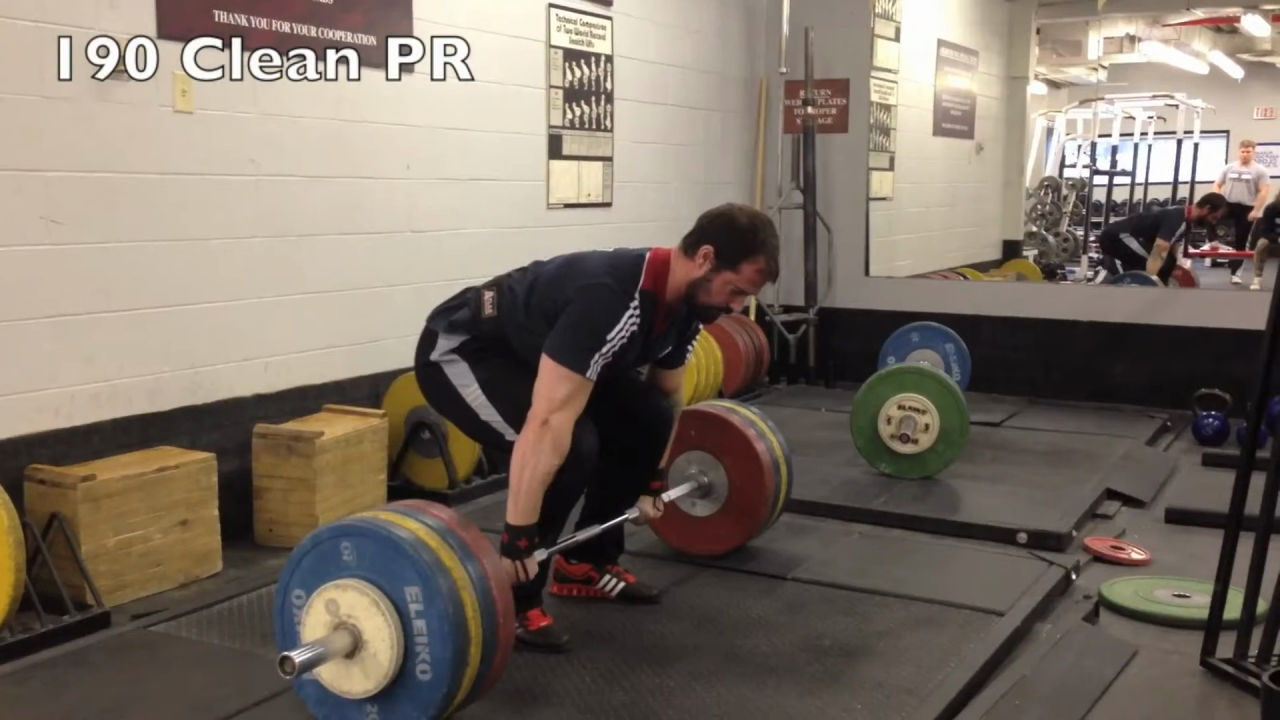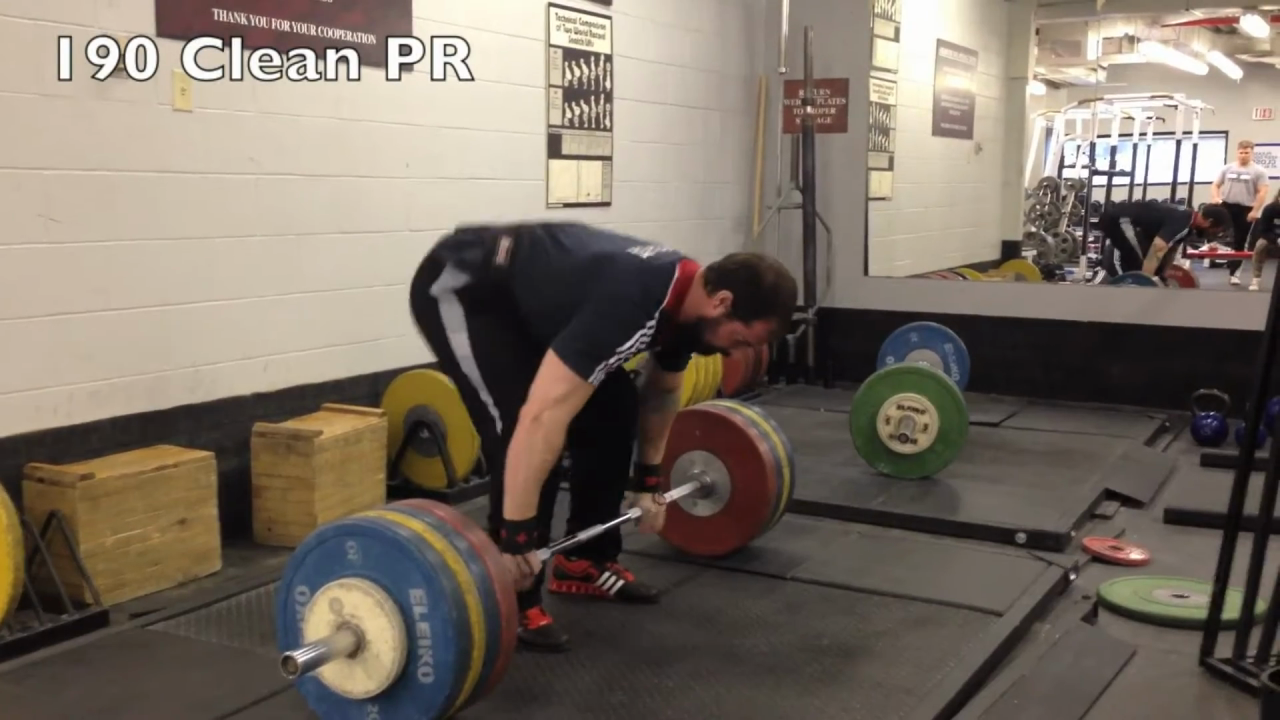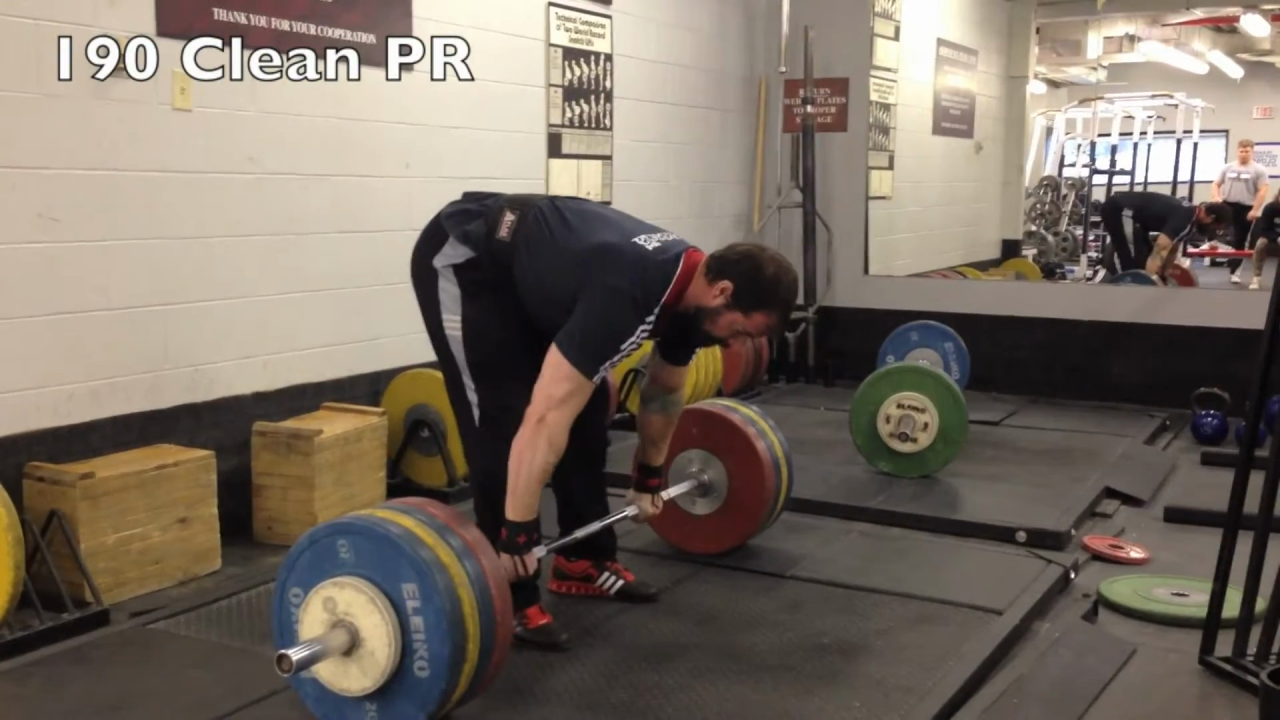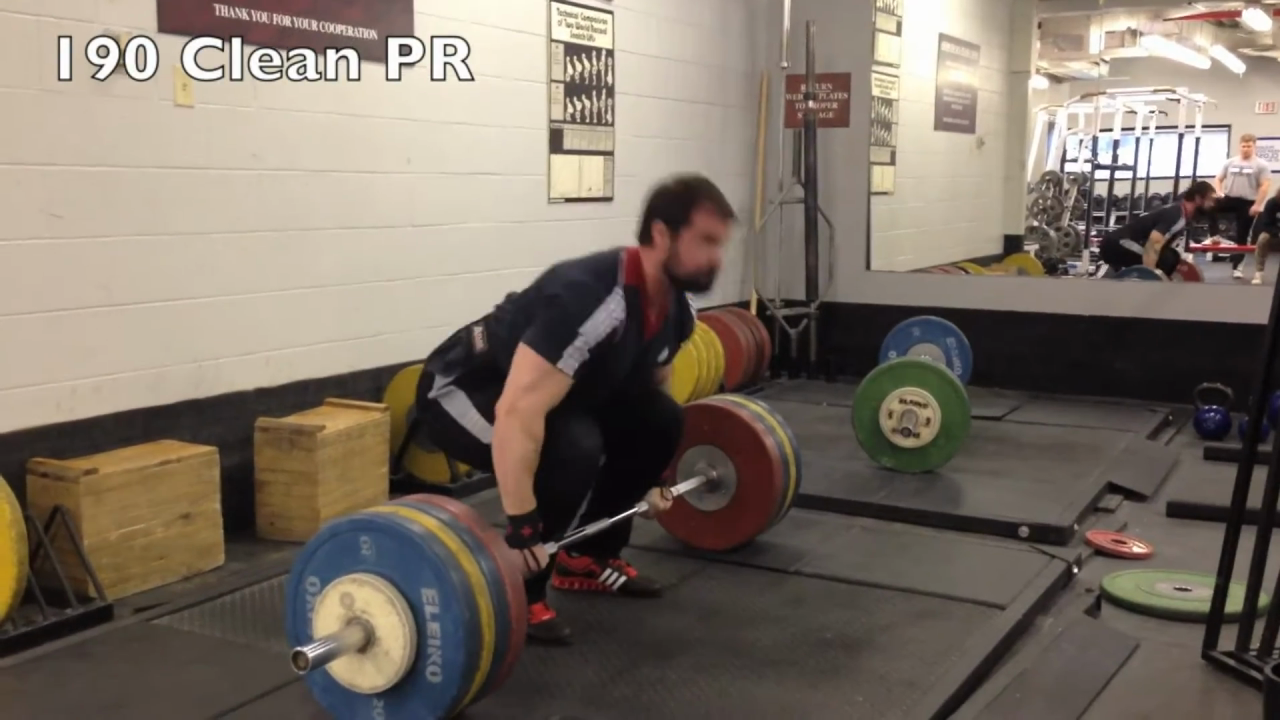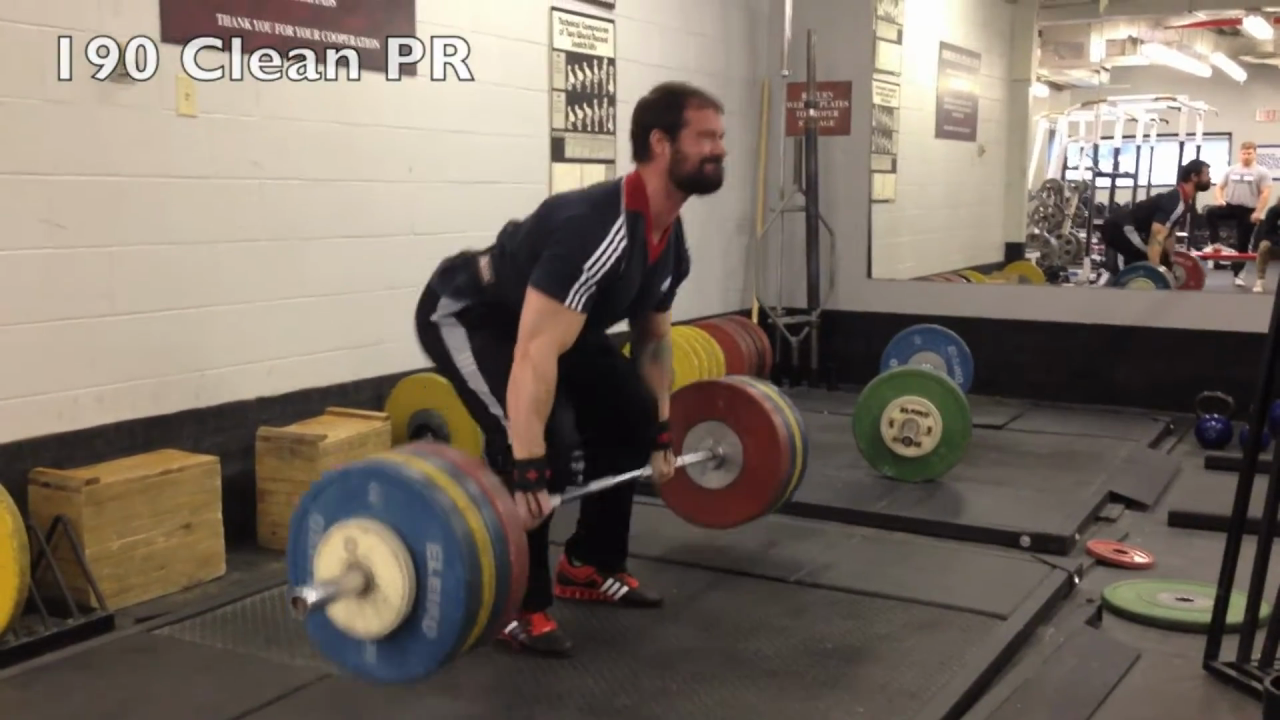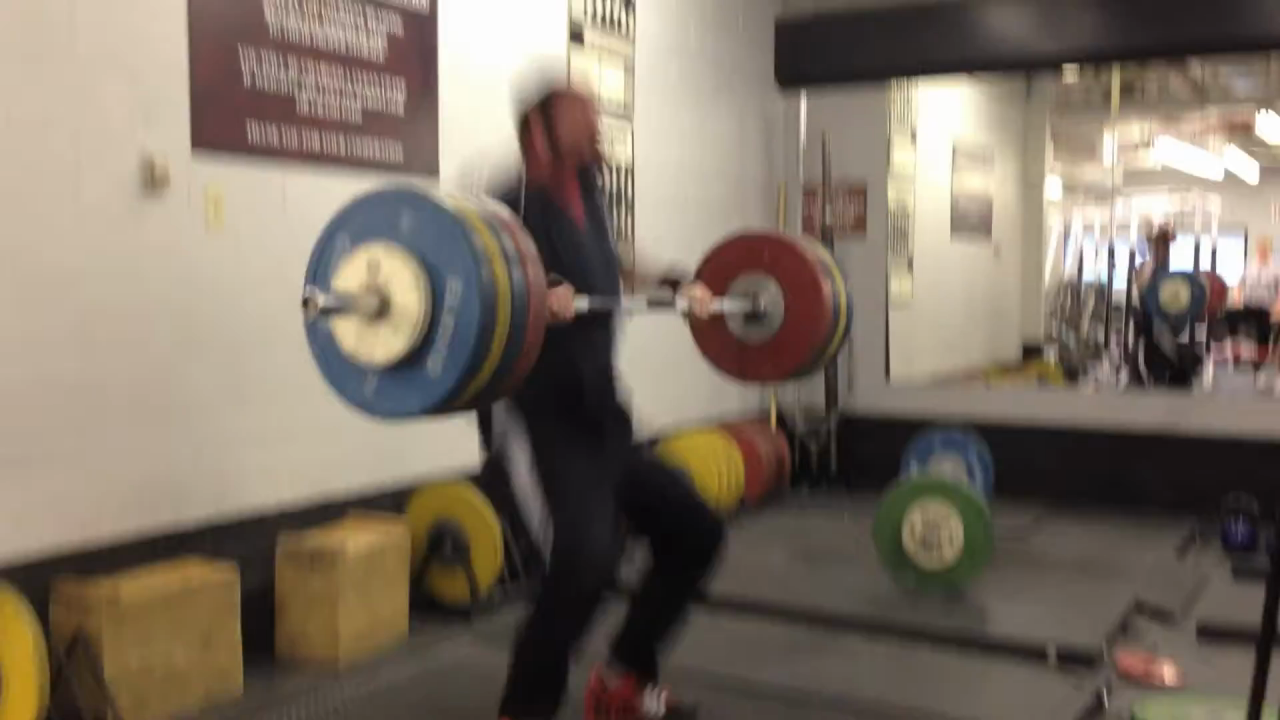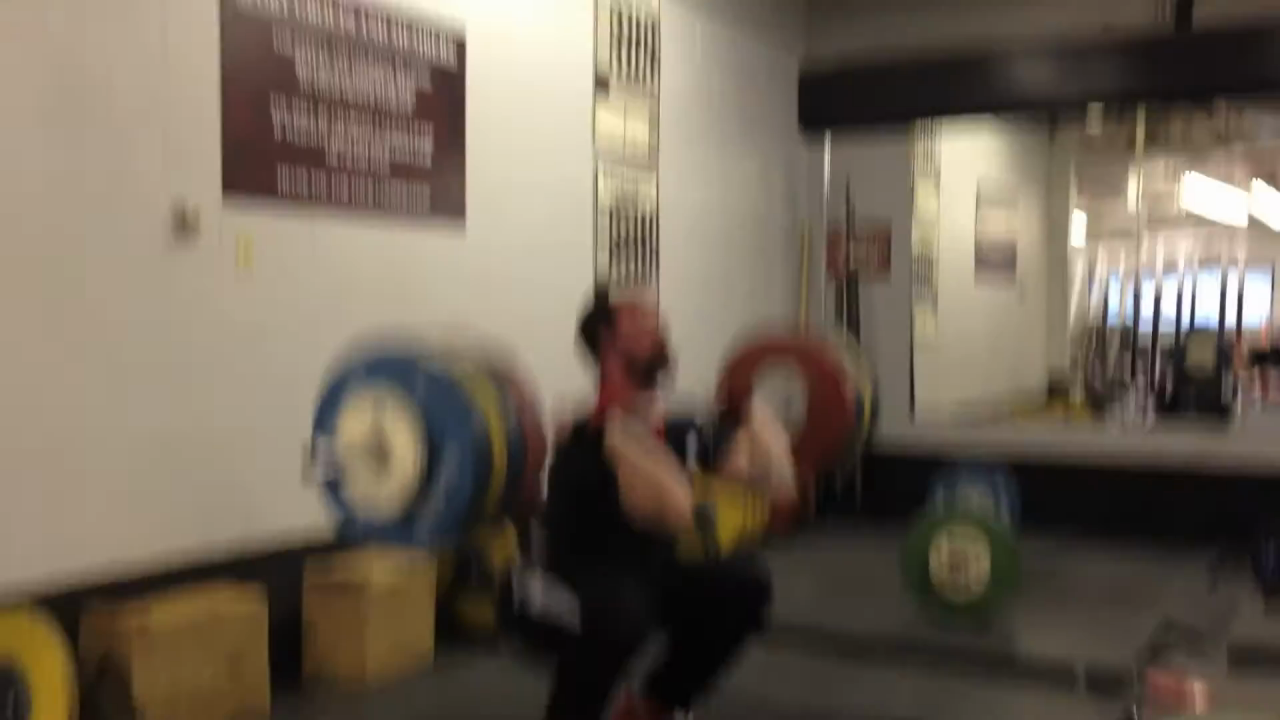
dt=0.7s
person 1, frame 1
left shoulder: (682, 303)
right shoulder: (608, 297)
left elbow: (666, 393)
right elbow: (548, 422)
left wrist: (652, 482)
right wrist: (517, 539)
left hip: (528, 351)
right hip: (460, 352)
left knee: (648, 418)
right knee: (572, 447)
left ankle: (586, 562)
right ankle: (511, 599)
person 1, frame 2
left shoulder: (686, 292)
right shoulder: (630, 304)
left elbow: (661, 391)
right elbow: (542, 418)
left wrist: (647, 481)
right wrist: (517, 536)
left hip: (524, 293)
right hip: (460, 287)
left knee: (613, 407)
right knee: (520, 426)
left ankle: (584, 561)
person 1, frame 3
left shoulder: (688, 283)
right shoulder: (627, 294)
left elbow: (663, 390)
right elbow: (546, 417)
left wrist: (649, 478)
right wrist: (518, 535)
left hip: (526, 264)
right hip: (463, 258)
left knee: (586, 408)
right knee: (504, 420)
left ankle: (584, 559)
right ankle: (508, 596)
person 1, frame 4
left shoulder: (673, 308)
right shoulder: (590, 300)
left elbow: (653, 386)
right elbow: (516, 413)
left wrist: (653, 478)
right wrist: (522, 529)
right hip: (461, 389)
left knee: (661, 422)
right knee: (575, 451)
left ankle: (589, 557)
person 1, frame 5
left shoulder: (671, 241)
right shoulder: (595, 229)
left elbow: (653, 338)
right elbow: (535, 356)
left wrist: (660, 435)
right wrist: (528, 473)
left hip: (547, 324)
right hip: (466, 314)
left knee: (629, 412)
right knee: (550, 436)
left ankle: (591, 566)
right ankle: (517, 605)
person 1, frame 6
left shoulder: (590, 205)
right shoulder: (520, 202)
left wrist: (680, 285)
right wrist: (540, 291)
left hip: (601, 420)
right hip: (538, 420)
left knee: (695, 530)
right knee: (587, 563)
person 1, frame 7
right shoulder: (590, 442)
left elbow: (777, 479)
right elbow: (674, 509)
left wrist: (746, 409)
right wrist: (612, 432)
right hip: (567, 589)
left knee: (745, 586)
right knee: (618, 612)
